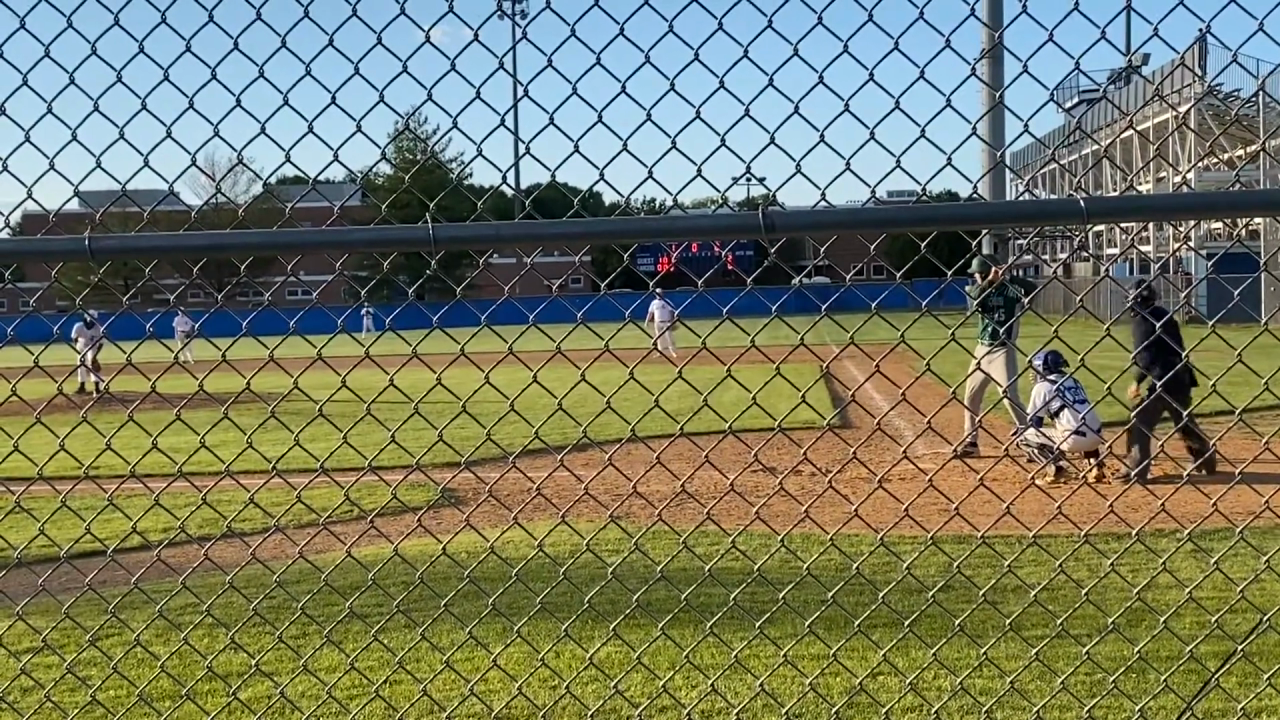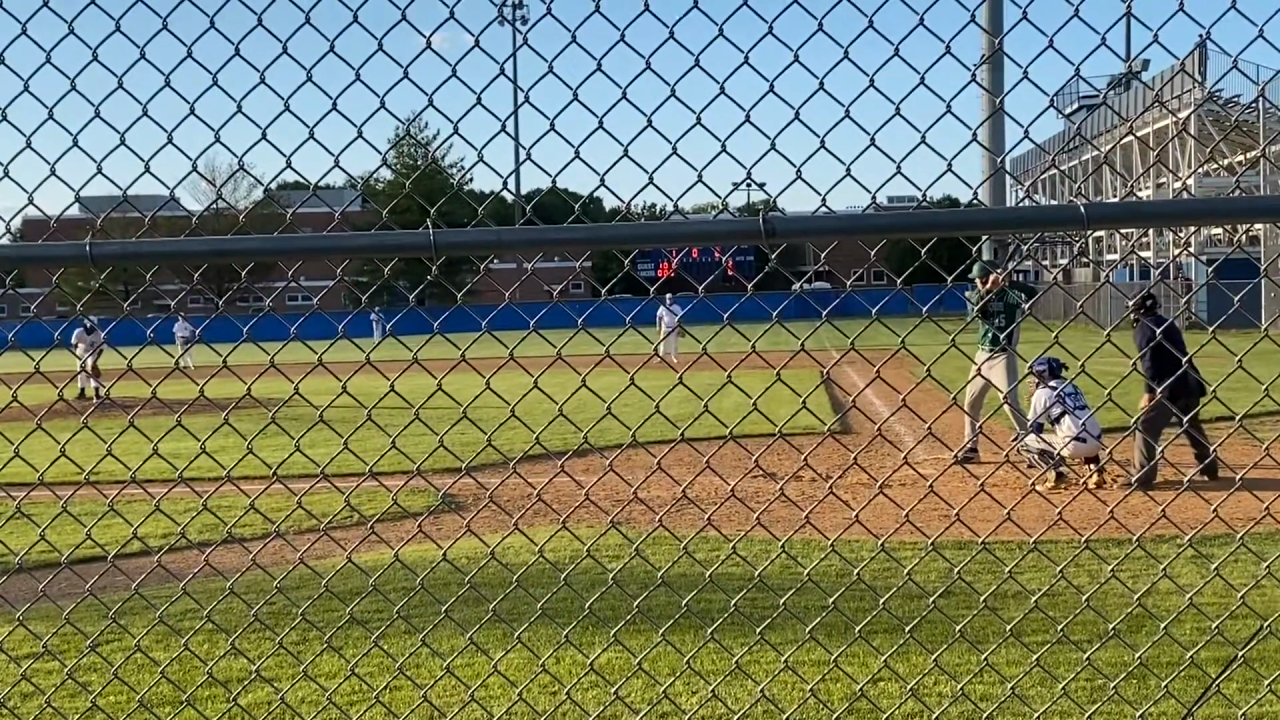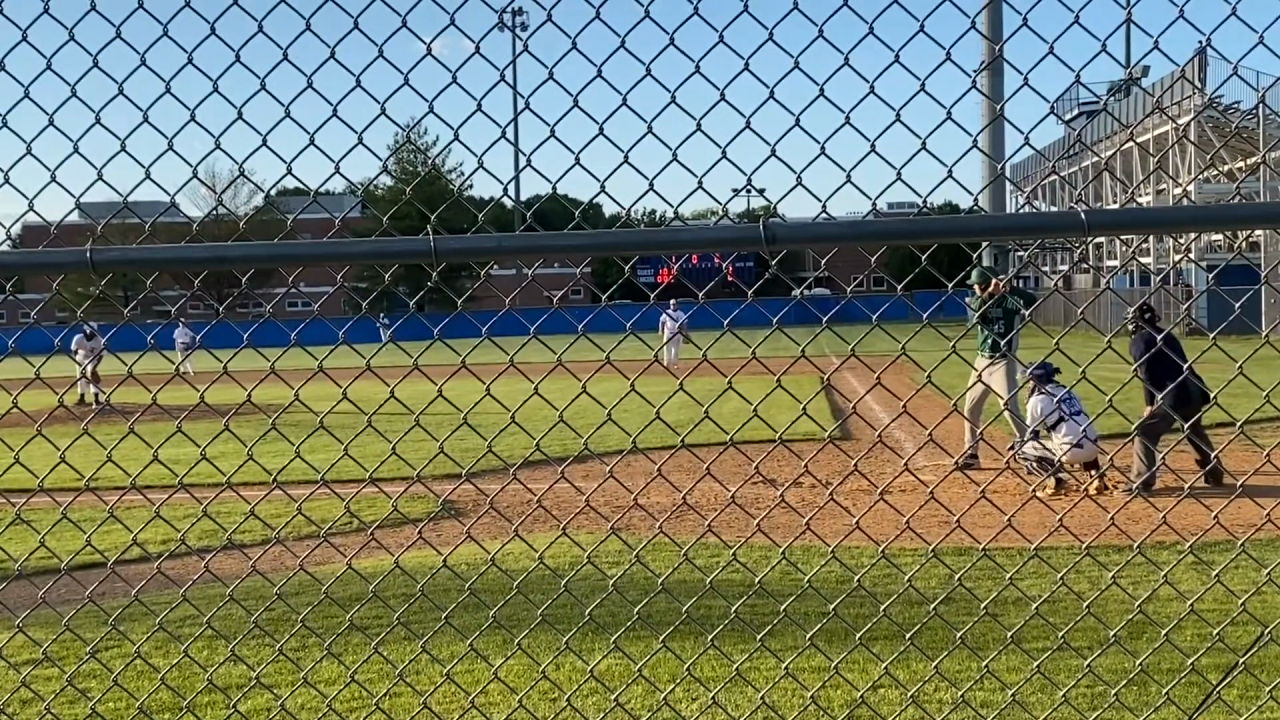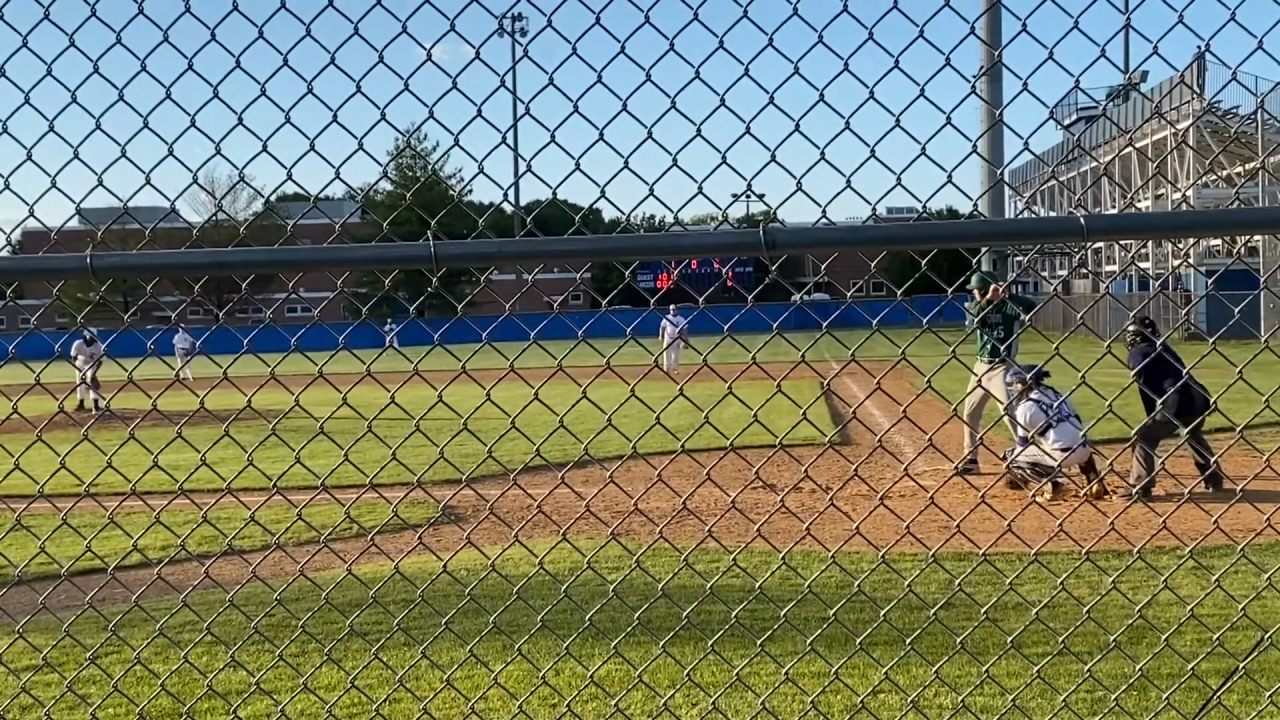
dt=0.5s
person 1, frame 1
left shoulder: (1009, 289)
right shoulder: (979, 289)
left elbow: (1032, 289)
right elbow: (975, 299)
left wrist: (1007, 278)
right wrist: (990, 280)
left hip: (1003, 350)
right hip: (982, 349)
left knee: (1010, 396)
right knee: (971, 396)
right ankle: (970, 442)
person 1, frame 2
left shoulder: (1011, 294)
right shoulder: (979, 295)
left elbow: (1032, 294)
right elbow: (974, 309)
left wrist: (1008, 283)
right wrist: (988, 289)
left hip: (1003, 356)
right hip: (983, 355)
left knee: (1010, 402)
right knee: (971, 402)
right ankle: (971, 448)
person 1, frame 3
left shoulder: (1010, 300)
right shoulder: (979, 300)
left elbow: (1032, 301)
right elbow: (975, 312)
left wrist: (1008, 288)
right wrist: (990, 293)
left hip: (1003, 362)
right hip: (982, 361)
left knee: (1010, 408)
right knee: (971, 408)
right ankle: (971, 454)
person 1, frame 4
left shoulder: (1009, 306)
right shoulder: (978, 306)
left elbow: (1031, 307)
right elbow: (973, 318)
left wrist: (1007, 295)
right wrist: (989, 299)
left hip: (1002, 367)
right hip: (981, 366)
left knee: (1009, 413)
right knee: (970, 413)
right ankle: (971, 459)
person 2, frame 1
left shoulder: (1141, 320)
right shoulder: (1164, 315)
left elbow: (1149, 356)
right elbow: (1177, 348)
left wrist: (1137, 382)
left hip: (1163, 377)
right hip: (1181, 374)
left knee: (1139, 421)
right knee: (1184, 420)
left ankle: (1137, 471)
right ankle: (1206, 461)
person 2, frame 2
left shoulder: (1144, 328)
right shoulder: (1167, 323)
left elbow: (1150, 362)
right elbow: (1177, 356)
left wrist: (1148, 392)
left hip: (1171, 386)
right hip: (1190, 382)
left knee: (1146, 427)
right knee: (1192, 426)
left ankle: (1142, 478)
right ankle: (1209, 468)
person 2, frame 3
left shoulder: (1139, 340)
right shoulder: (1166, 335)
left elbow: (1148, 375)
right elbow: (1179, 367)
left wrist: (1150, 404)
left hip: (1173, 394)
right hip: (1194, 390)
left knee: (1145, 433)
right knee: (1196, 432)
left ankle: (1141, 484)
right ankle: (1214, 475)
person 2, frame 4
left shoulder: (1136, 354)
right shoulder: (1164, 348)
left elbow: (1145, 387)
left wrist: (1152, 417)
left hip: (1177, 402)
right hip: (1198, 399)
left knee: (1144, 438)
right knee: (1195, 437)
left ankle: (1140, 488)
right ankle: (1214, 480)
